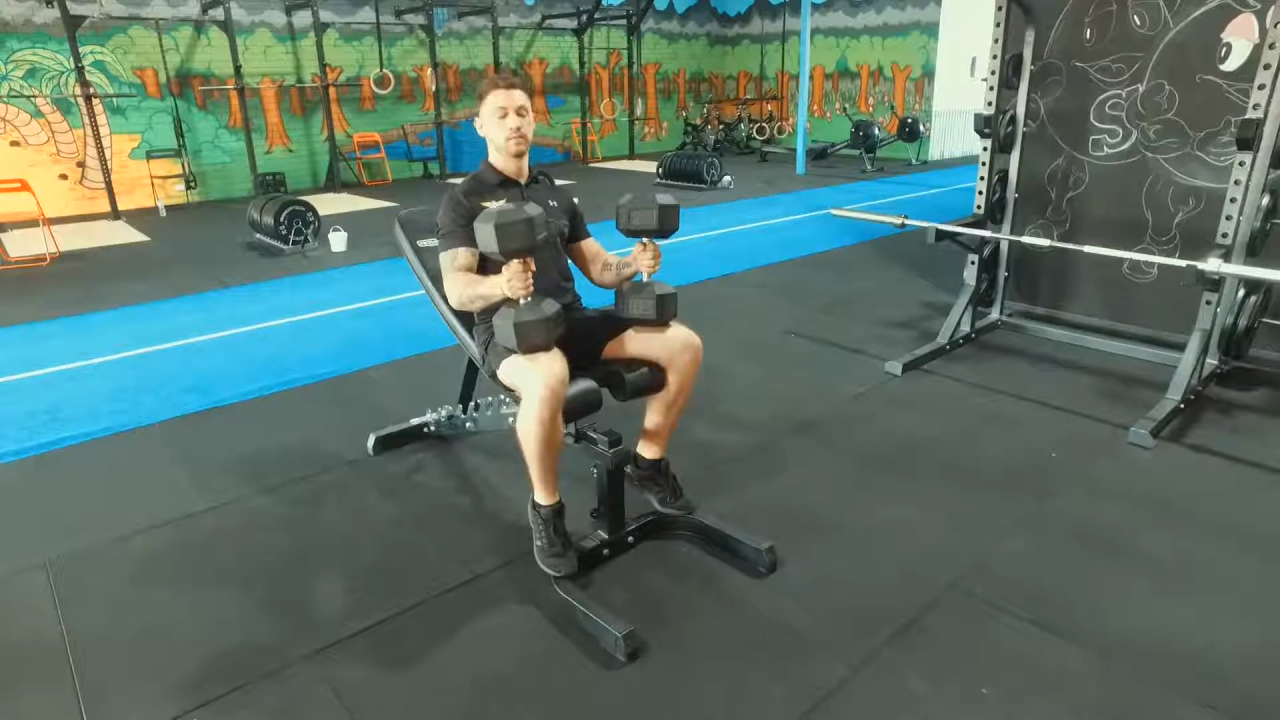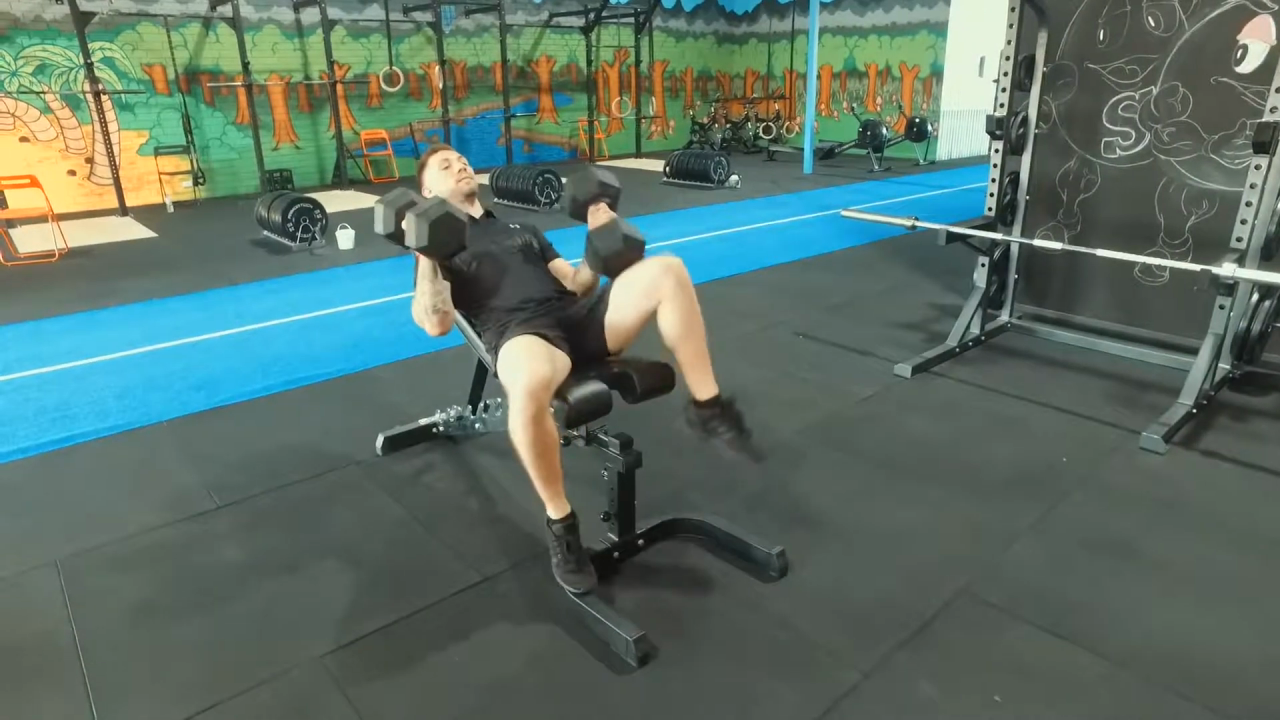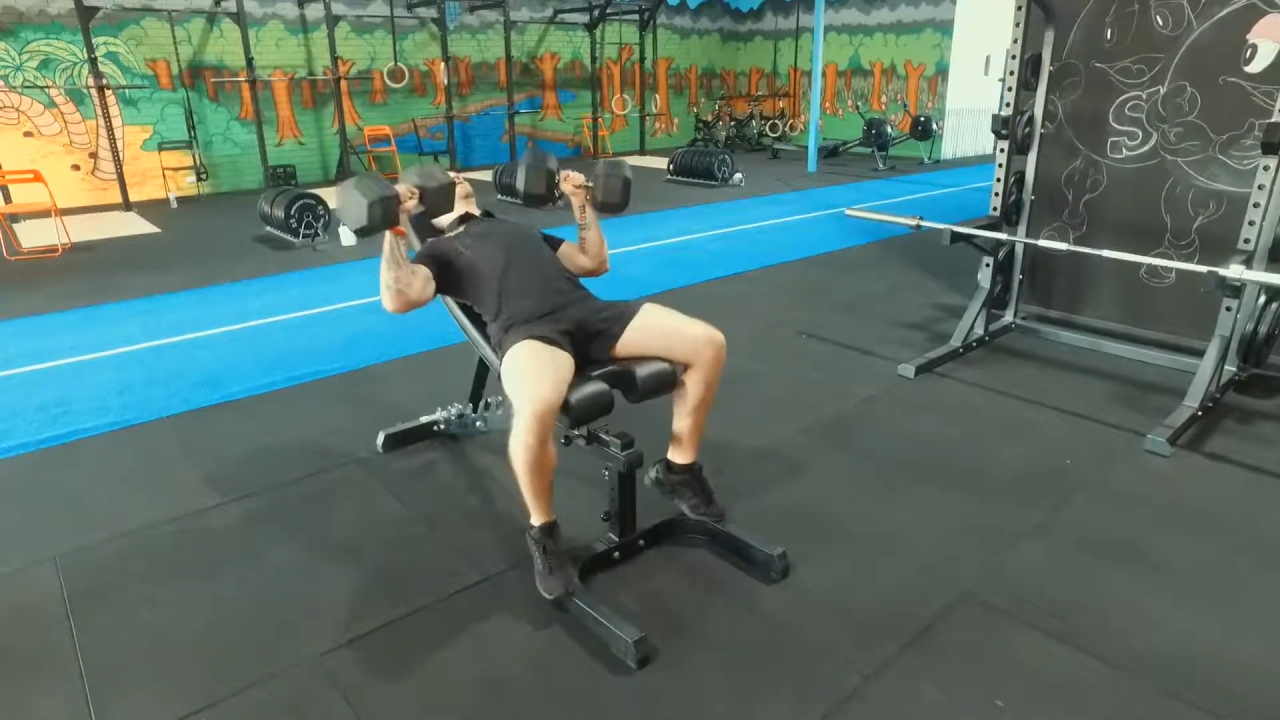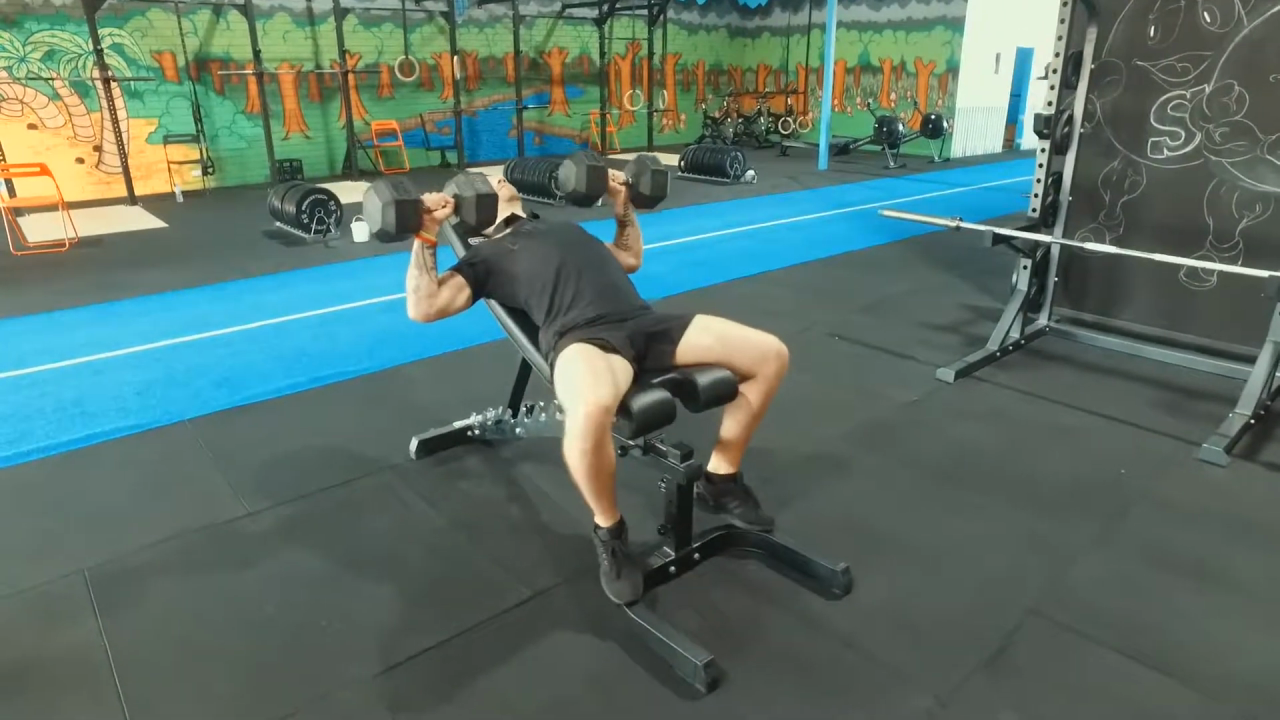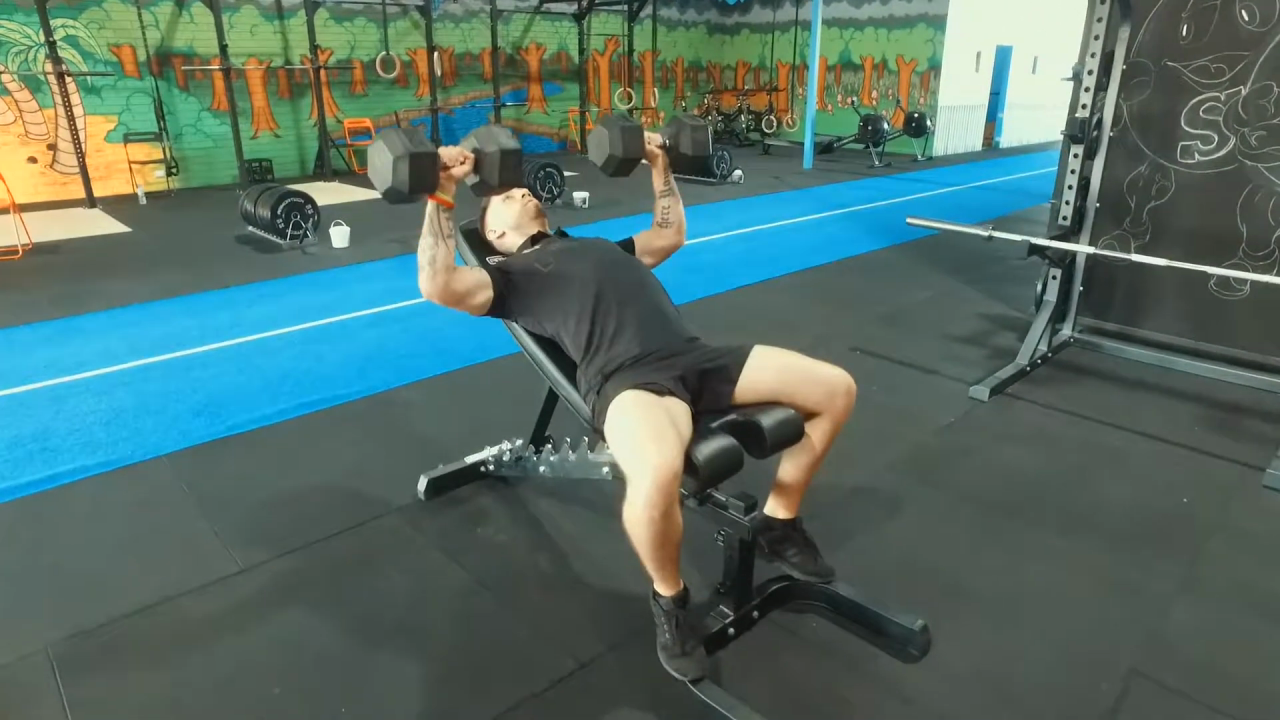
dt=1s
person 1, frame 1
left shoulder: (556, 195)
right shoulder: (464, 199)
left elbow: (599, 269)
right elbow: (457, 290)
left wrist: (636, 264)
right wrist: (502, 285)
left hip: (573, 319)
left knee: (685, 346)
right knee: (548, 379)
left ankle: (648, 464)
right ankle: (546, 509)
person 1, frame 2
left shoulder: (522, 230)
left elbow: (576, 284)
right elbow: (435, 323)
right wrist: (425, 252)
left hip: (580, 320)
right hip: (521, 334)
left knee: (666, 272)
right knee: (530, 388)
left ankle: (708, 407)
right ankle: (561, 524)
person 1, frame 3
left shoulder: (524, 230)
right shoulder: (440, 251)
left elbow: (595, 262)
right elbow: (397, 299)
left wrist: (580, 203)
right wrist: (397, 226)
left hip: (591, 314)
right hip: (528, 331)
left knee: (709, 344)
right knee: (536, 408)
left ankle: (678, 469)
right ankle: (542, 531)
person 1, frame 4
left shoulder: (565, 228)
right shoulder: (486, 255)
left elbow: (631, 260)
right elbow: (423, 307)
left wrist: (621, 203)
right wrist: (427, 233)
left hip: (645, 322)
right hip: (581, 336)
left knee: (771, 356)
right knee: (592, 410)
left ankle: (720, 479)
right ankle: (609, 531)
person 1, frame 5
left shoulder: (599, 247)
right shoulder: (509, 276)
left elbow: (671, 235)
right elbow: (438, 286)
left wrist: (660, 168)
right wrist: (442, 195)
left hip: (696, 356)
right hip: (627, 378)
left knee: (836, 389)
right knee: (657, 476)
left ankle: (777, 523)
right ankle: (669, 599)
